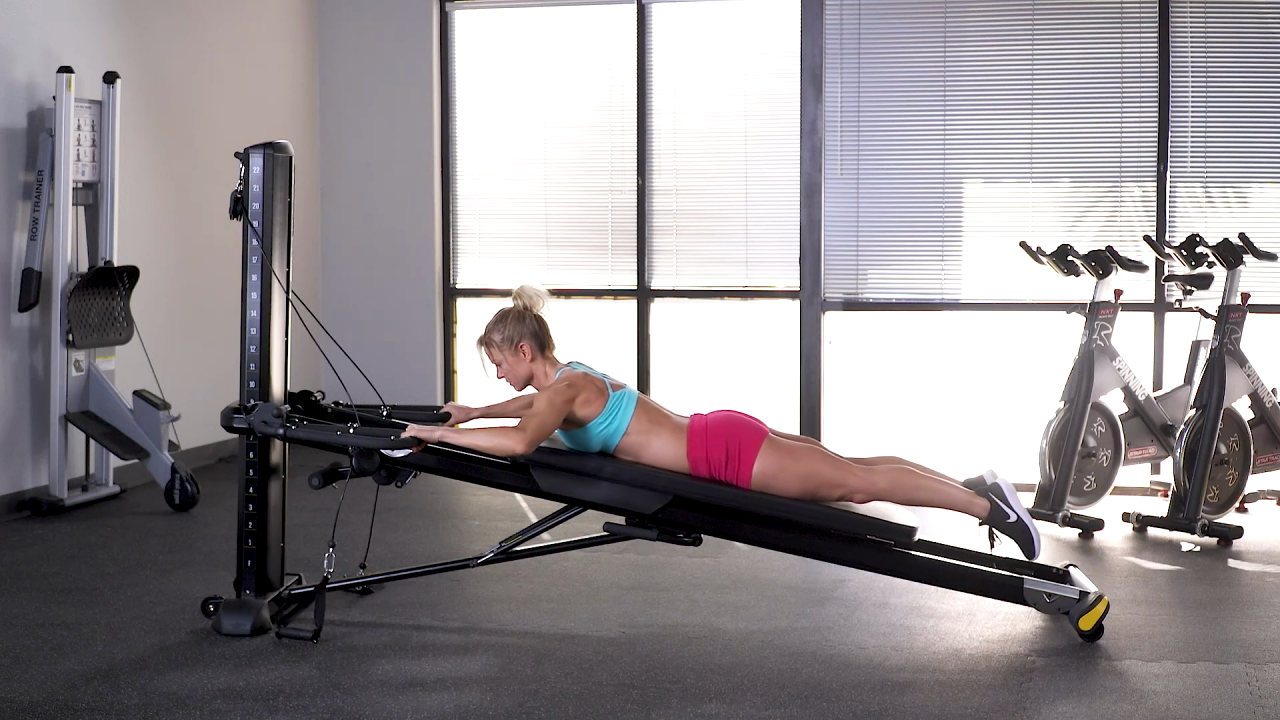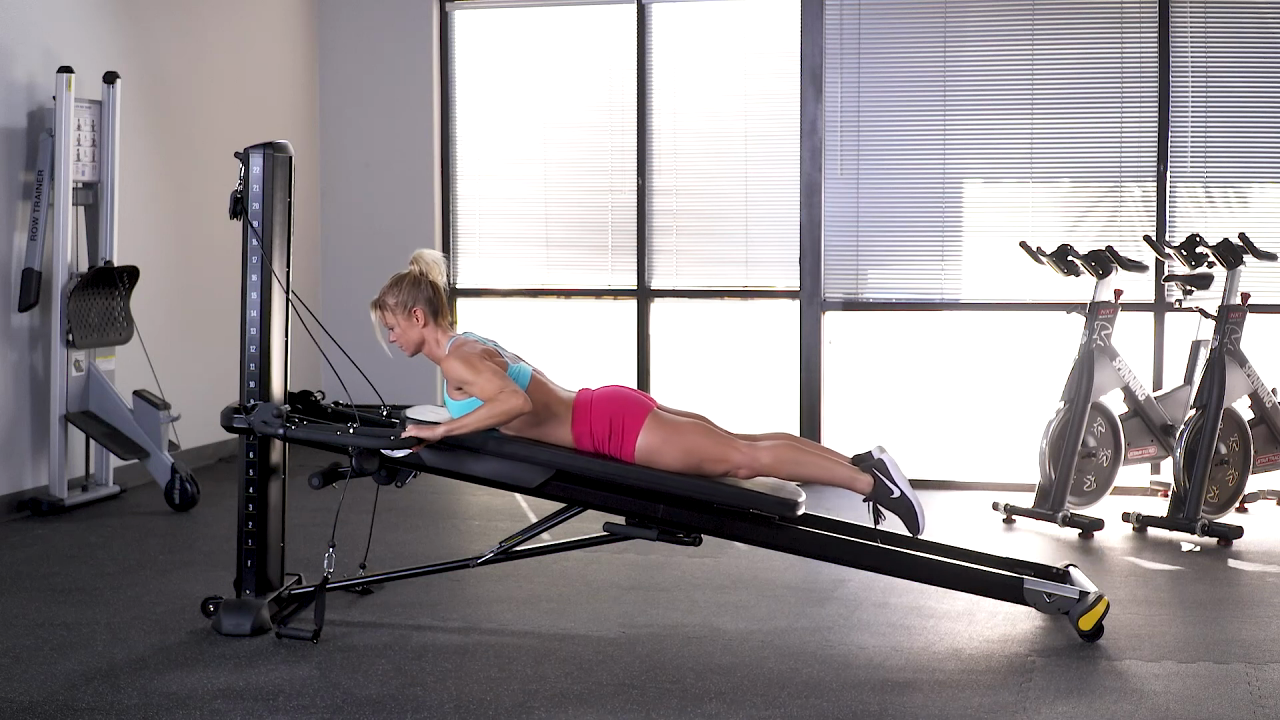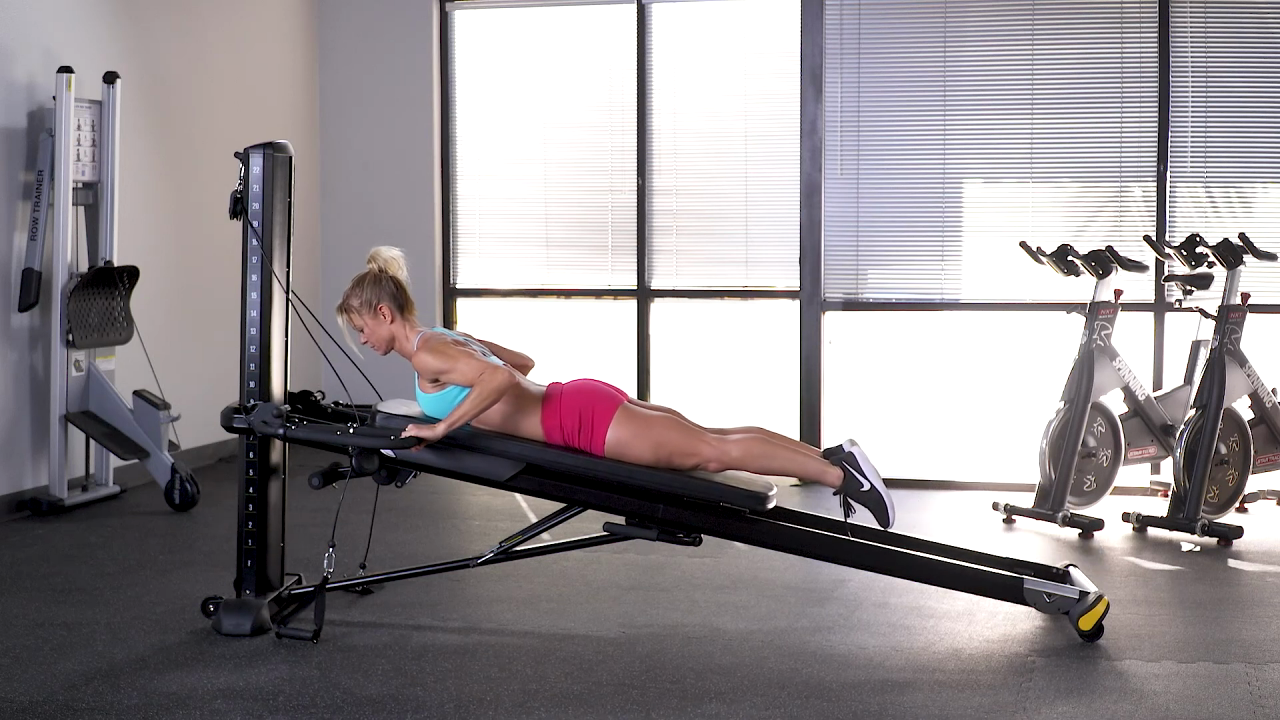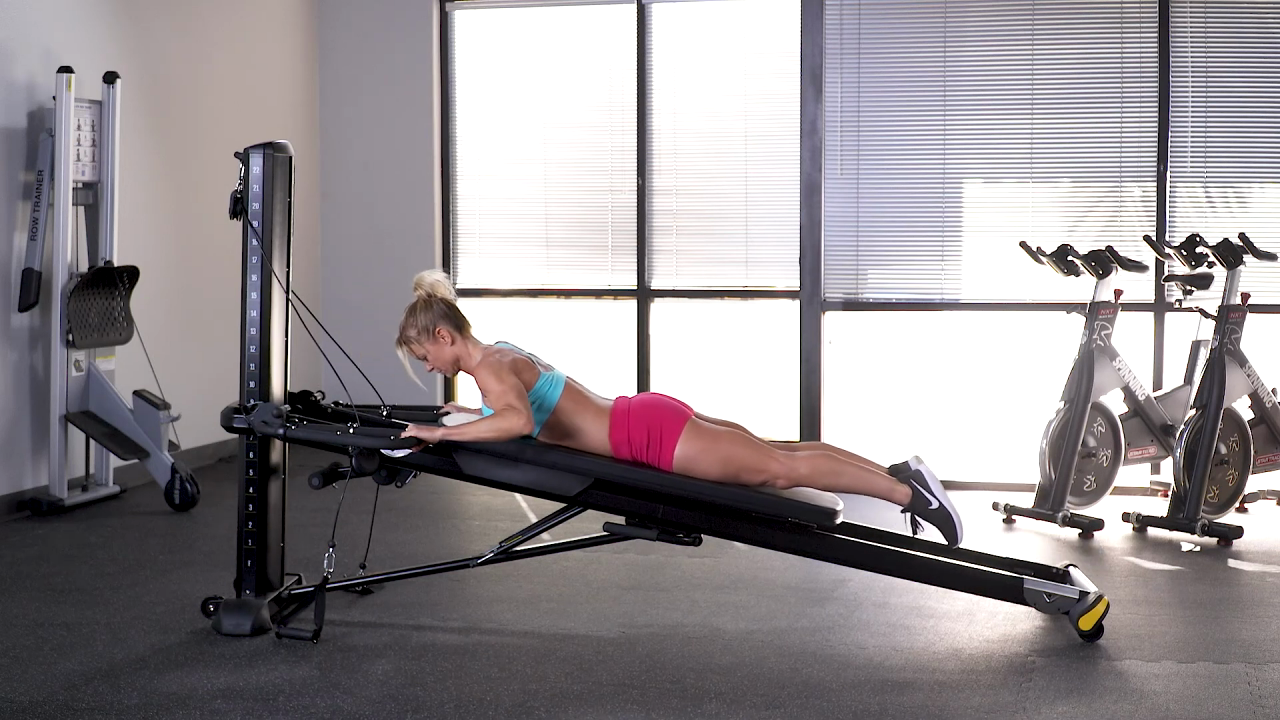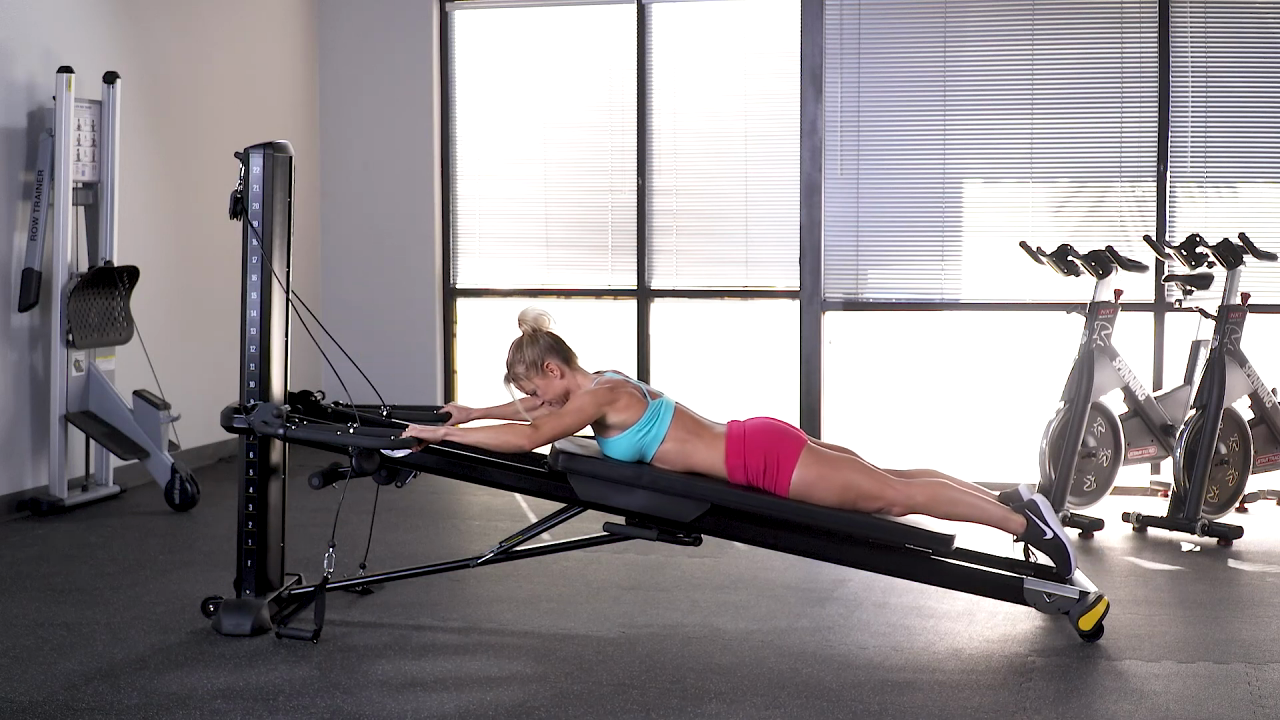
dt=1s
person 1, frame 1
left shoulder: (565, 386)
right shoulder: (568, 375)
left elbow: (521, 441)
right elbow: (538, 408)
left wrist: (442, 433)
right wrist: (475, 410)
left hip: (724, 452)
right hip: (725, 436)
left knee: (856, 483)
right knee: (855, 472)
left ankle: (984, 506)
right ankle: (977, 489)
person 1, frame 2
left shoulder: (456, 358)
right shoulder: (470, 343)
left elbow: (517, 403)
left wrist: (442, 429)
right wrist: (466, 404)
left hip: (609, 426)
right hip: (612, 409)
left knee: (742, 460)
right knee: (742, 444)
left ankle: (869, 481)
right ankle: (862, 464)
person 1, frame 3
left shoulder: (425, 353)
right shoulder: (445, 337)
left elbow: (500, 377)
left wrist: (442, 426)
right wrist: (453, 397)
left hip: (580, 421)
right hip: (582, 403)
left knee: (712, 453)
right knee: (713, 437)
left ankle: (839, 474)
right ankle: (831, 456)
person 1, frame 4
left shoulder: (487, 365)
right shoulder: (503, 354)
left elbow: (521, 422)
left wrist: (443, 432)
right wrist: (472, 415)
left hip: (648, 435)
right hip: (650, 419)
left knee: (779, 468)
right knee: (781, 453)
left ankle: (907, 493)
right ankle: (899, 475)
person 1, frame 5
left shoulder: (597, 396)
right shoulder: (598, 384)
left elbow: (528, 437)
right elbow: (538, 409)
left wrist: (445, 433)
right wrist: (476, 412)
left hip: (760, 459)
right hip: (762, 442)
left knee: (890, 495)
right knee: (887, 483)
left ankle: (1019, 522)
right ankle: (1010, 501)
